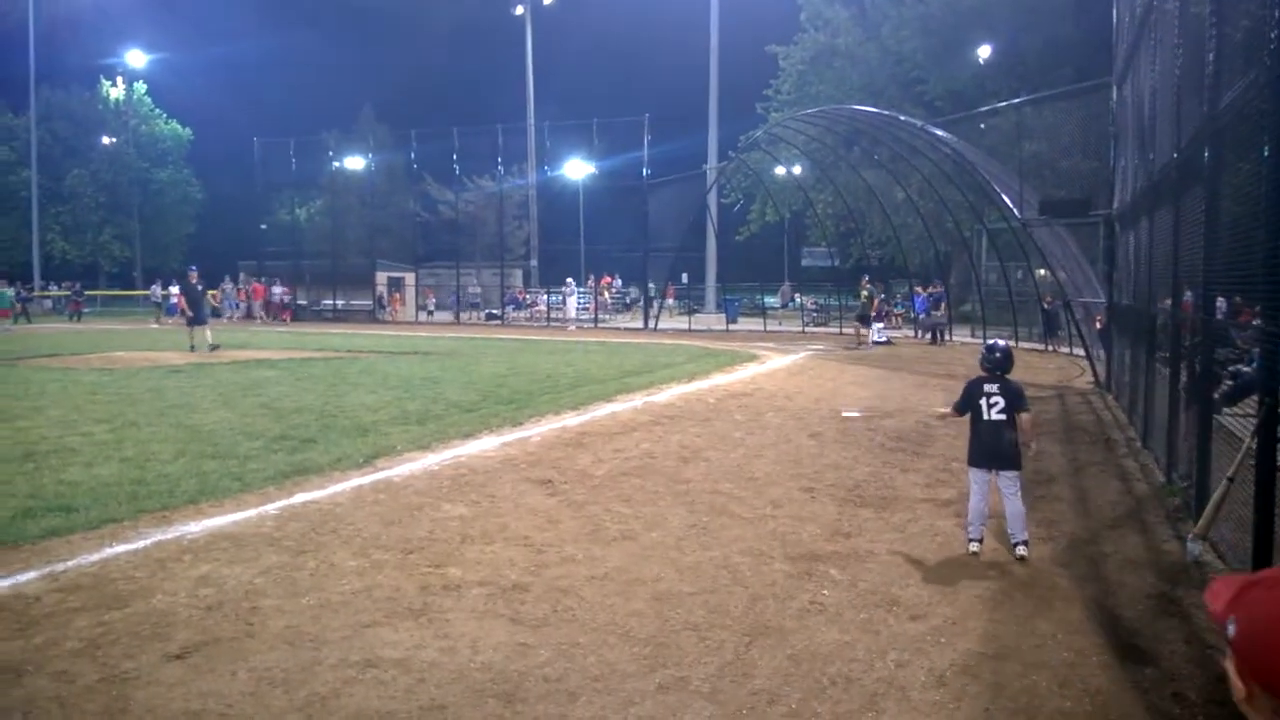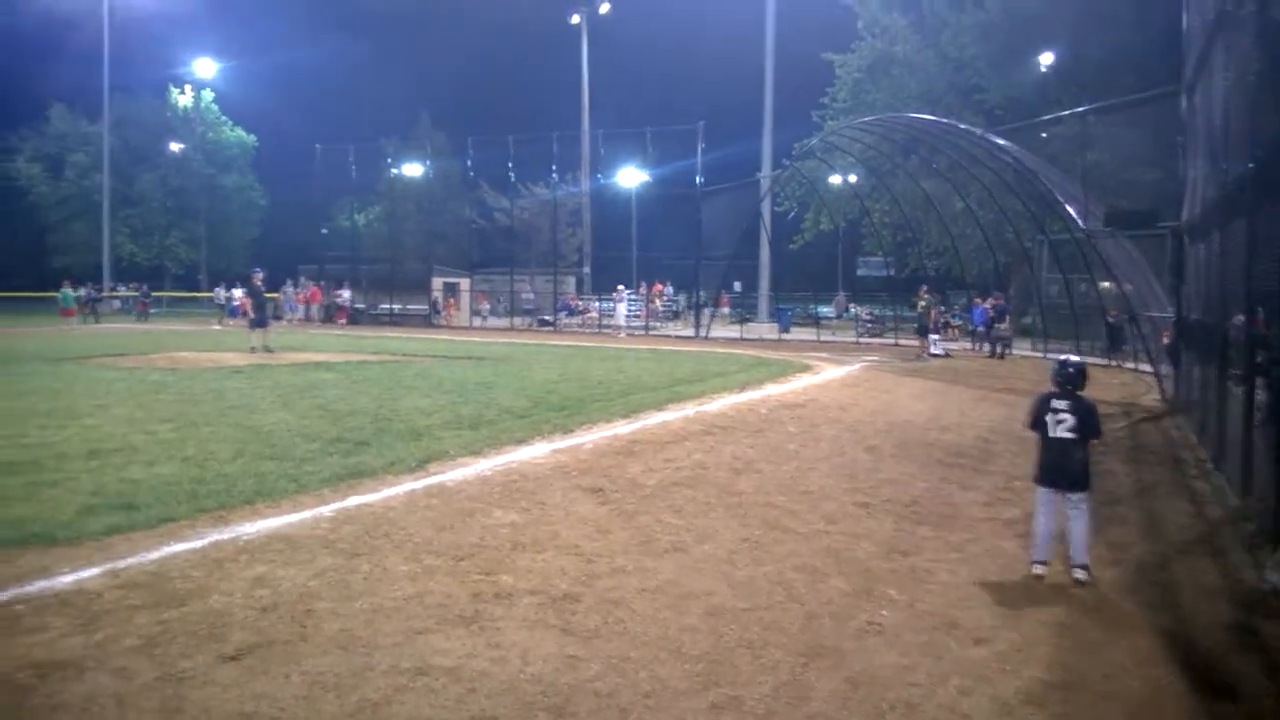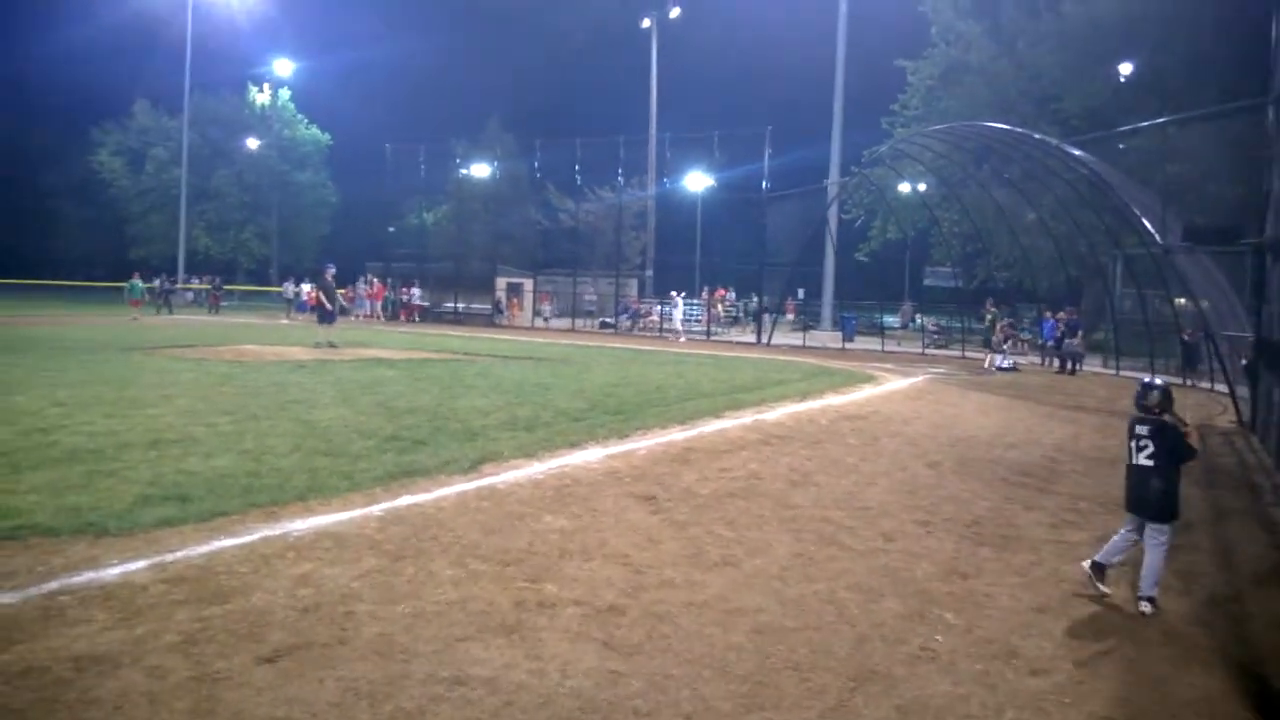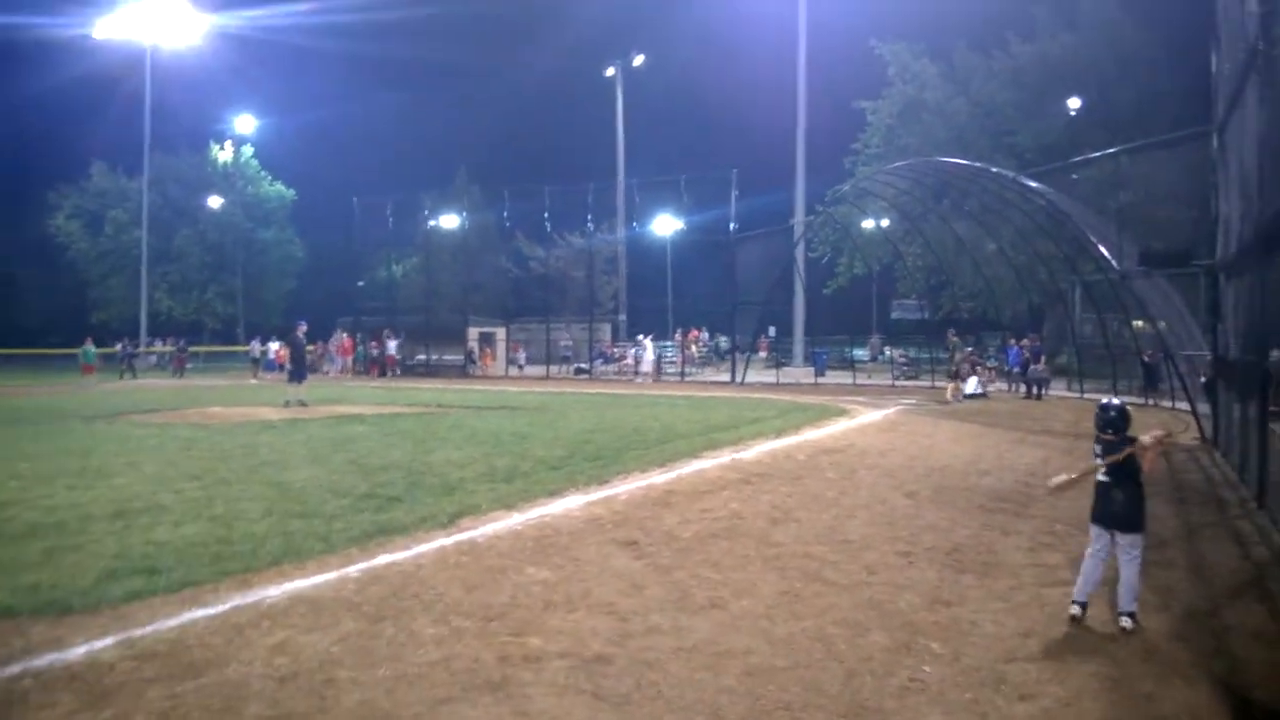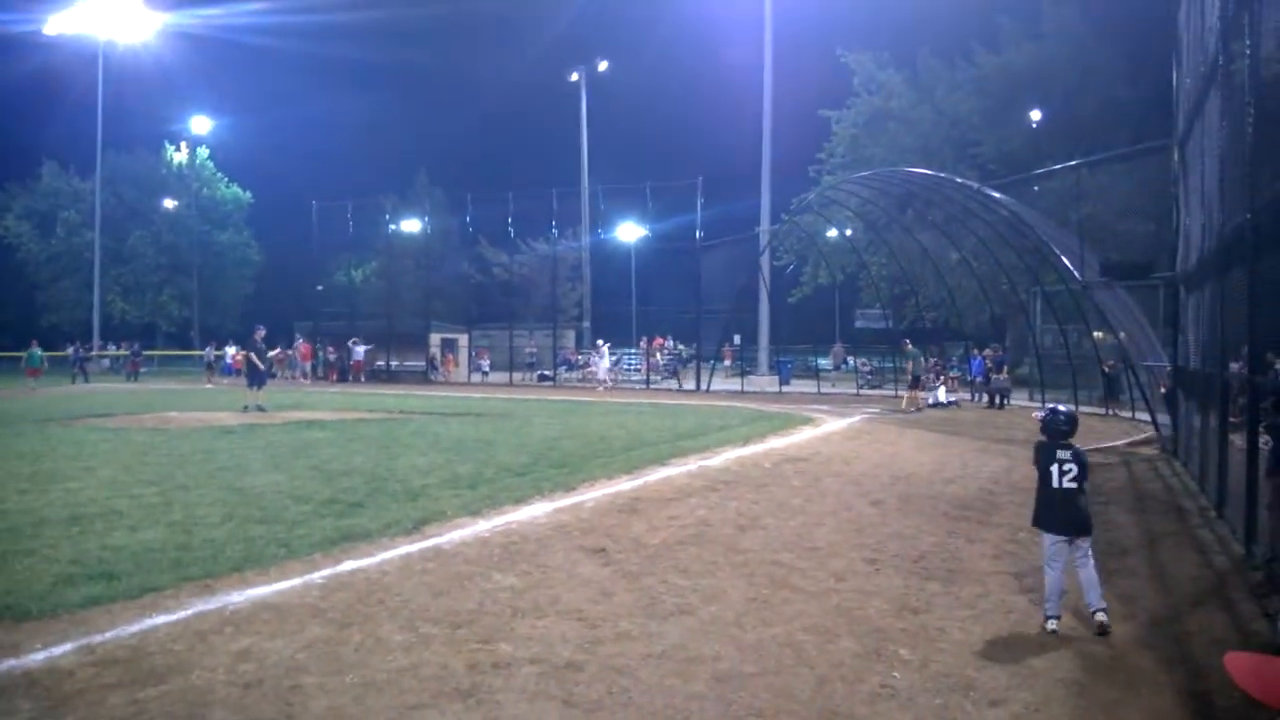
dt=0.5s
person 1, frame 1
left shoulder: (973, 386)
right shoulder: (1013, 388)
left elbow: (957, 412)
right elbow: (1024, 417)
left wrist: (944, 413)
right wrist: (1028, 441)
left hip: (979, 451)
right hip: (1007, 451)
left knee: (978, 495)
right knee: (1012, 496)
left ankle: (974, 539)
right ankle: (1020, 543)
person 1, frame 2
left shoulder: (1043, 401)
right shoulder: (1086, 406)
left elbow: (1035, 427)
right elbow: (1094, 439)
left hip: (1048, 468)
right hip: (1076, 470)
left knee: (1044, 515)
right knee: (1077, 517)
left ankle: (1039, 561)
right ankle: (1079, 566)
person 1, frame 3
left shoulder: (1134, 424)
right shoulder: (1168, 430)
right elbow: (1190, 454)
left wrist: (1180, 431)
right wrist: (1190, 434)
left hip: (1136, 494)
right hip: (1160, 498)
left knee: (1130, 533)
right knee: (1156, 547)
left ankle: (1097, 564)
right ankle: (1146, 598)
person 1, frame 4
left shoulder: (1100, 441)
right shoulder: (1119, 449)
left elbow: (1132, 443)
right elbow: (1140, 471)
left wrist: (1145, 442)
right wrist: (1149, 450)
left hip: (1101, 512)
right hip: (1127, 515)
left knee: (1095, 557)
right knee: (1129, 563)
left ankle: (1078, 604)
right ankle: (1126, 614)
person 1, frame 5
left shoulder: (1042, 448)
right shoulder: (1079, 454)
left hip: (1054, 521)
right hip: (1079, 520)
left knee: (1053, 568)
right knee: (1086, 564)
left ankle: (1052, 618)
right ankle: (1099, 612)
